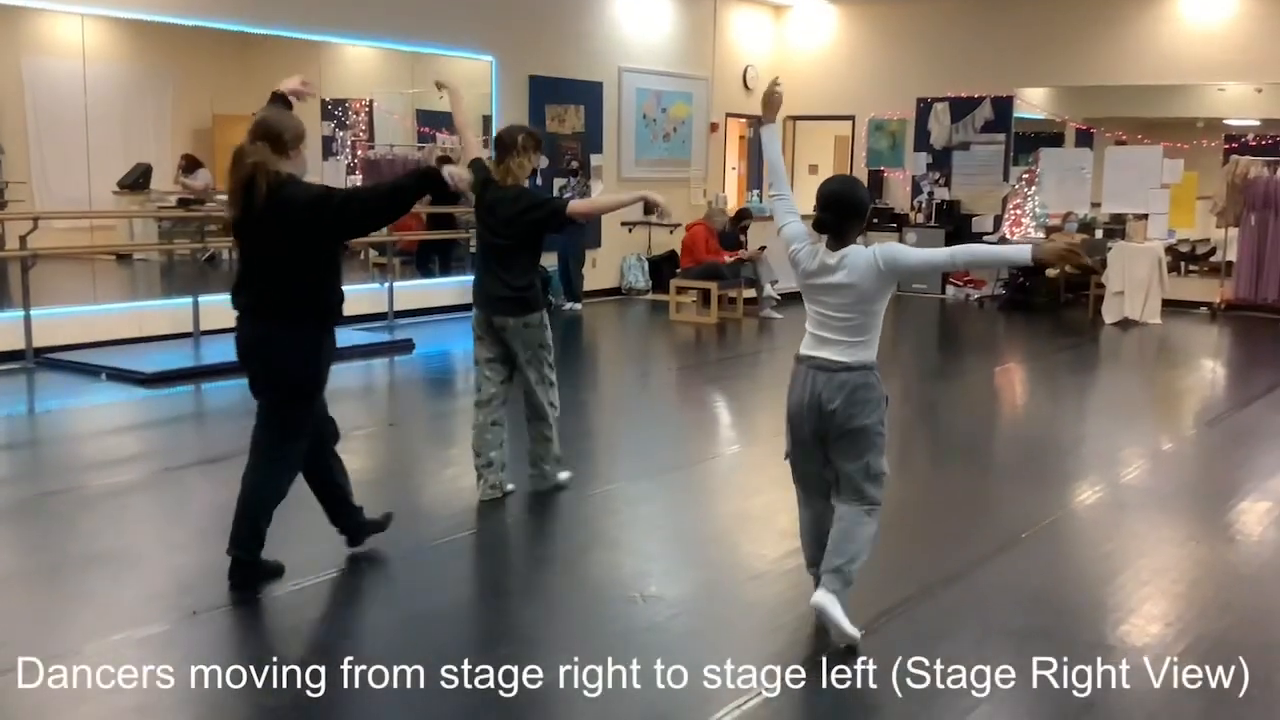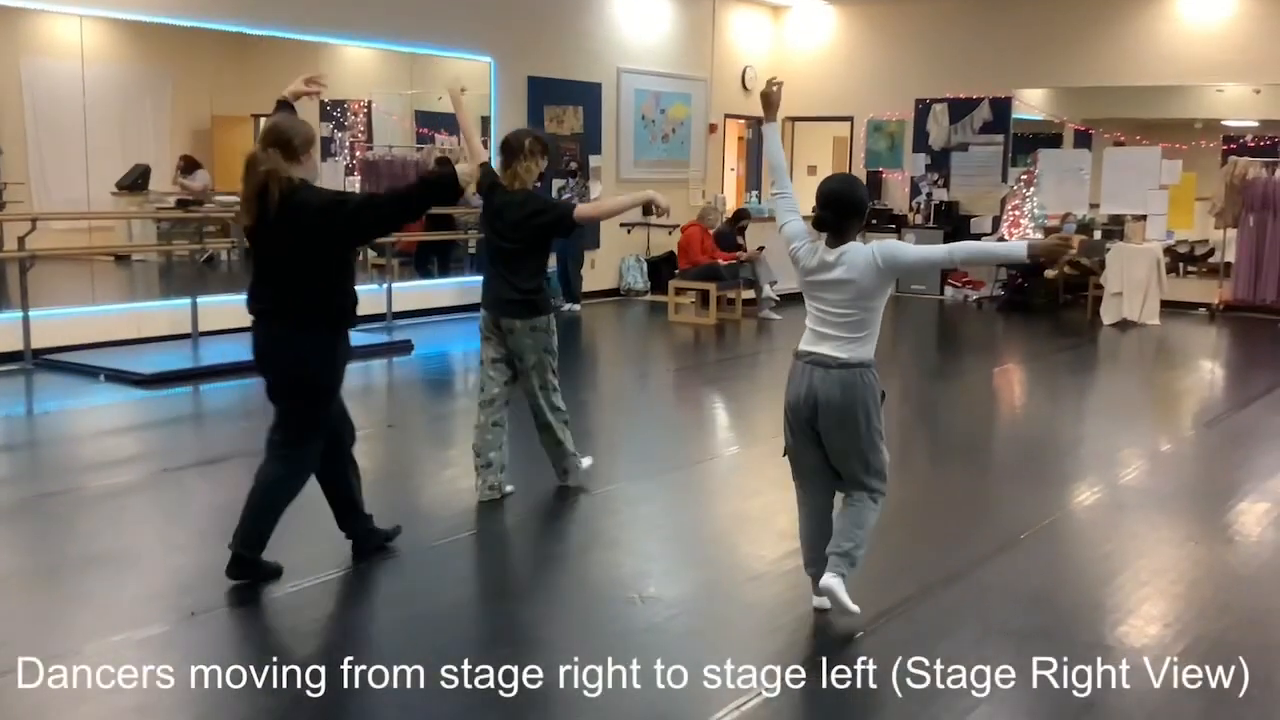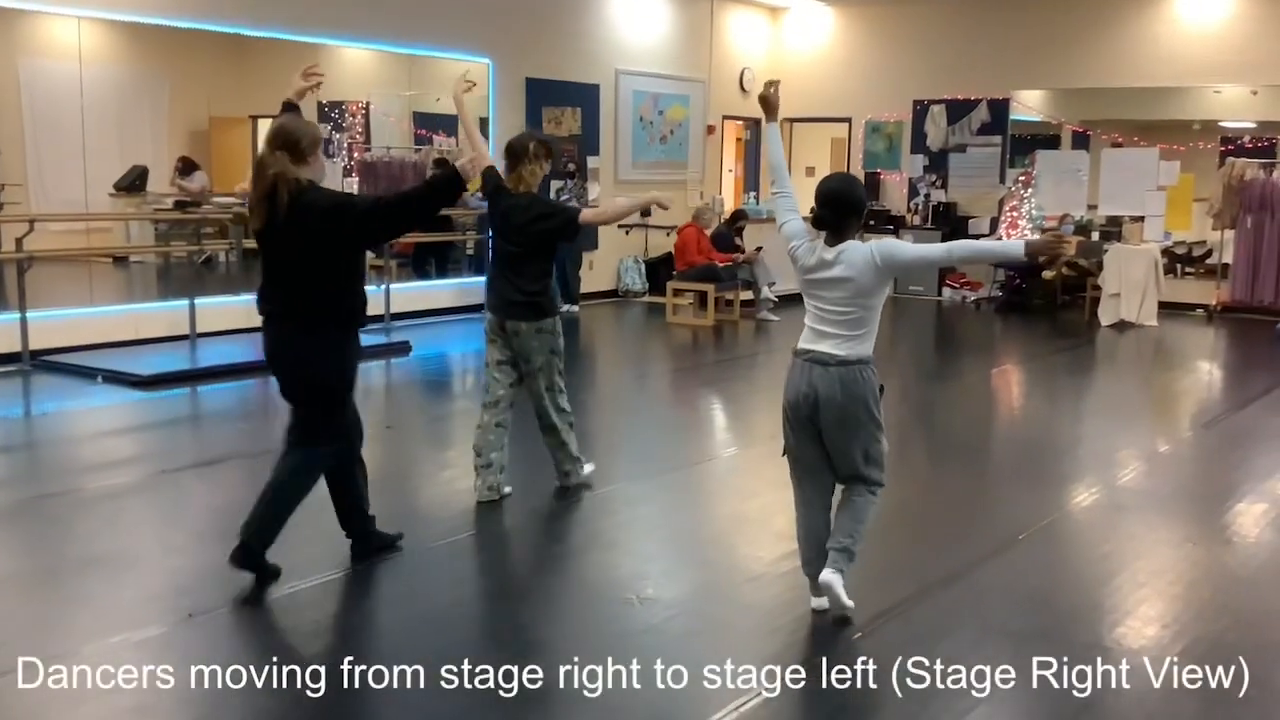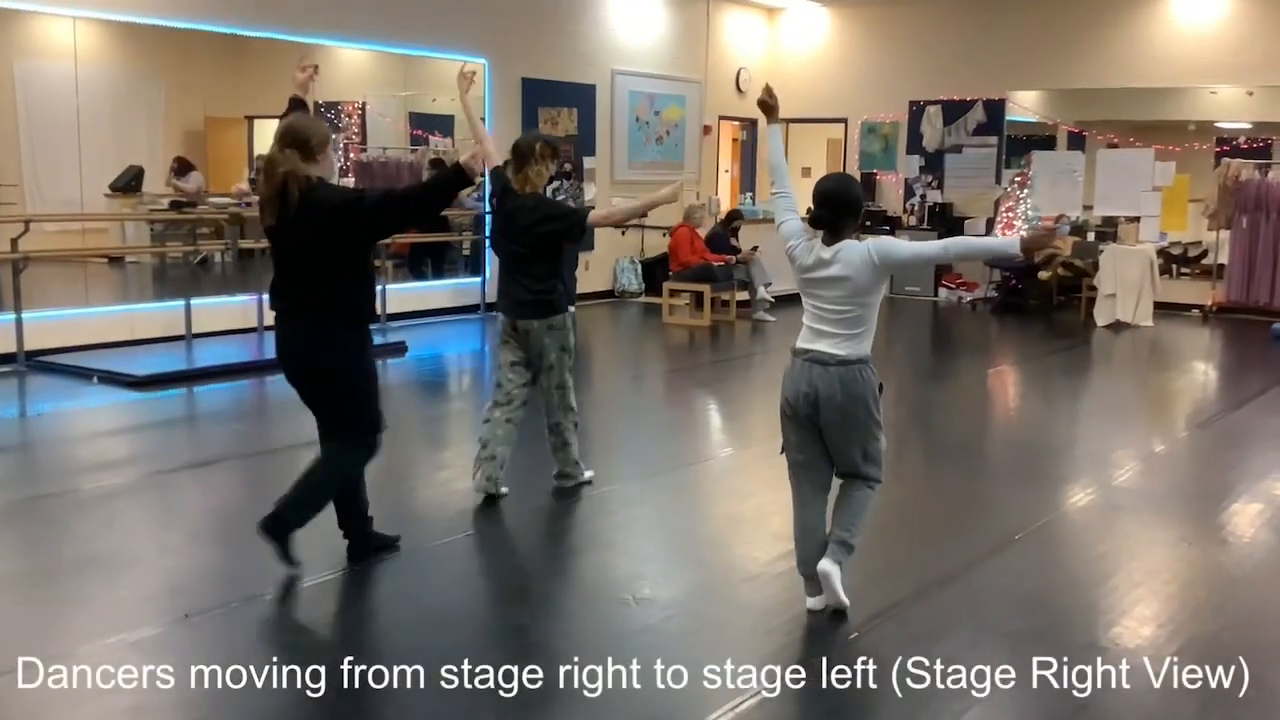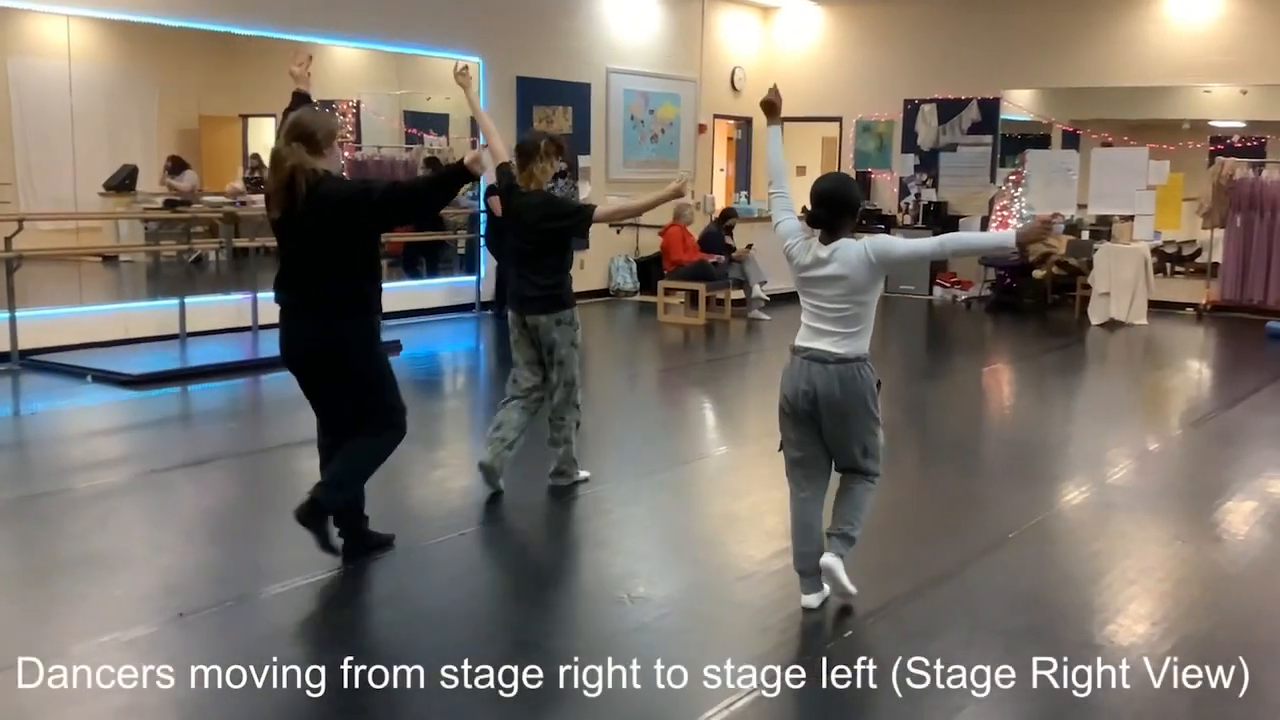
dt=0.1s
person 1, frame 1
left shoulder: (803, 254)
right shoulder: (879, 261)
left elbow: (779, 192)
right elbow: (958, 255)
left wrist: (770, 122)
right wrist: (1035, 253)
left hip: (806, 381)
right hip: (854, 387)
left knee: (814, 492)
right knee: (859, 496)
left ankle: (822, 582)
right ankle: (833, 588)
person 1, frame 2
left shoulder: (803, 251)
right shoulder: (879, 258)
left elbow: (781, 190)
right elbow: (956, 254)
left wrist: (771, 120)
right wrist: (1030, 250)
left hip: (803, 377)
right hip: (851, 383)
left knee: (813, 487)
right knee: (865, 486)
left ankle: (819, 581)
right ankle: (836, 569)
person 1, frame 3
left shoulder: (802, 250)
right shoulder: (877, 257)
left elbow: (781, 190)
right elbow: (953, 252)
left wrist: (771, 120)
right wrist: (1027, 248)
left hip: (803, 376)
right hip: (850, 381)
left knee: (811, 487)
right knee: (864, 480)
left ankle: (817, 584)
right ankle: (835, 565)
person 1, frame 4
left shoulder: (800, 248)
right shoulder: (874, 255)
left elbow: (781, 191)
right elbow: (949, 249)
left wrist: (773, 122)
right wrist: (1021, 243)
left hip: (801, 374)
right hip: (849, 378)
left knee: (808, 484)
right knee: (862, 475)
left ankle: (813, 586)
right ankle: (833, 556)
person 1, frame 5
left shoulder: (798, 248)
right shoulder: (871, 253)
left elbow: (779, 191)
right elbow: (945, 244)
left wrist: (774, 122)
right wrist: (1017, 238)
left hip: (800, 372)
right hip: (848, 375)
left knee: (806, 481)
right knee: (862, 470)
left ankle: (809, 583)
right ankle: (835, 550)
person 2, frame 1
left shoulder: (248, 193)
right shoulder: (302, 202)
left elbow: (263, 136)
right elbow: (372, 204)
left wrist: (281, 97)
right wrist: (432, 177)
left hip: (260, 331)
right hip: (295, 337)
left knee: (316, 431)
right knee: (278, 446)
left ankle: (351, 522)
right ankle: (244, 559)
person 2, frame 2
left shoulder: (261, 201)
right shoulder: (318, 207)
left elbow: (271, 143)
right elbow: (389, 208)
left wrist: (286, 101)
right wrist: (449, 181)
left hip: (274, 335)
right hip: (310, 341)
left knee: (332, 433)
right knee: (293, 447)
left ankle: (360, 531)
right ankle: (246, 553)
person 2, frame 3
left shoulder: (269, 201)
right shoulder: (327, 208)
left elbow: (279, 144)
right elbow: (397, 210)
left wrist: (292, 101)
right wrist: (454, 178)
left hip: (284, 336)
right hip: (322, 340)
left knee: (341, 434)
right knee: (310, 445)
left ankle: (362, 533)
right ankle: (252, 545)
person 2, frame 4
left shoulder: (278, 198)
right shoulder: (338, 205)
left elbow: (286, 151)
right elbow: (404, 203)
right wrist: (461, 173)
left hip: (295, 334)
right hip: (338, 337)
left knee: (343, 434)
right knee: (357, 438)
left ankle: (360, 533)
right ankle: (283, 519)
person 2, frame 5
left shoulder: (283, 191)
right shoulder: (345, 198)
left elbow: (295, 132)
right elbow: (410, 197)
left wrist: (302, 96)
right wrist: (462, 171)
left hip: (298, 328)
right hip: (344, 329)
left knee: (340, 424)
right knee: (387, 422)
left ankle: (353, 531)
right ankle: (323, 504)
person 3, frame 1
left shoulder: (485, 188)
right shoulder: (532, 203)
left elbow: (467, 136)
right elbow: (589, 207)
left wrist: (452, 91)
right wrist: (641, 196)
left hip: (486, 308)
right hip: (523, 310)
left knee: (489, 394)
right knee: (540, 392)
left ankle: (490, 480)
right ankle: (547, 472)
person 3, frame 2
left shoulder: (492, 192)
right shoulder: (538, 207)
left elbow: (473, 143)
right elbow: (594, 211)
left wrist: (457, 99)
right wrist: (644, 197)
left hip: (493, 312)
right hip: (530, 315)
left knee: (492, 395)
right knee: (544, 394)
left ankle: (489, 481)
right ankle: (568, 470)
person 3, frame 3
left shoulder: (496, 195)
right shoulder: (543, 211)
left elbow: (477, 144)
right elbow: (600, 216)
left wrist: (459, 98)
right wrist: (647, 201)
left hip: (498, 314)
right hip: (536, 317)
left knee: (496, 396)
right knee: (549, 396)
left ankle: (489, 481)
right ankle: (570, 473)
person 3, frame 4
left shoulder: (503, 196)
right shoulder: (550, 212)
left elbow: (485, 144)
right elbow: (610, 217)
left wrist: (466, 95)
right wrist: (661, 199)
left hip: (510, 314)
right hip: (547, 315)
left knee: (507, 393)
right knee: (557, 394)
left ankle: (487, 474)
right ankle: (568, 471)
person 3, frame 5
left shoulder: (510, 192)
right shoulder: (555, 208)
left elbow: (493, 139)
right elbow: (615, 212)
left wrist: (468, 91)
right wrist: (666, 195)
left hip: (519, 309)
right hip: (554, 310)
left knee: (523, 388)
right knee: (563, 390)
left ankle: (493, 457)
right ankle: (565, 470)
